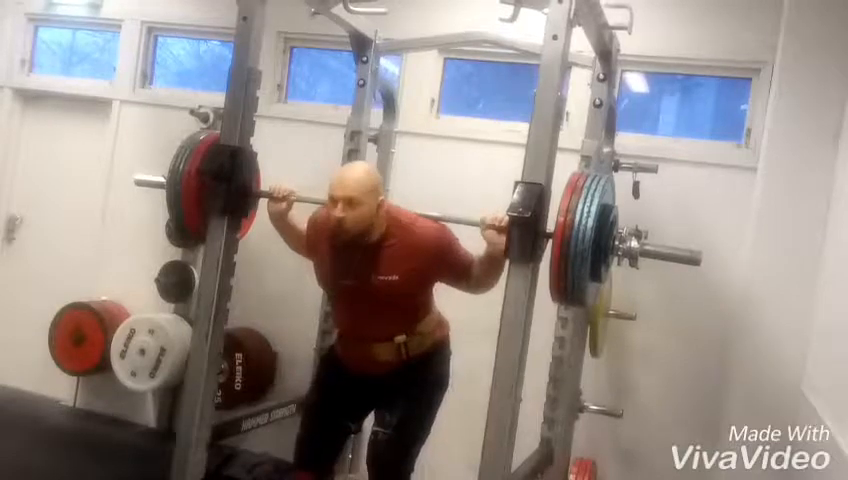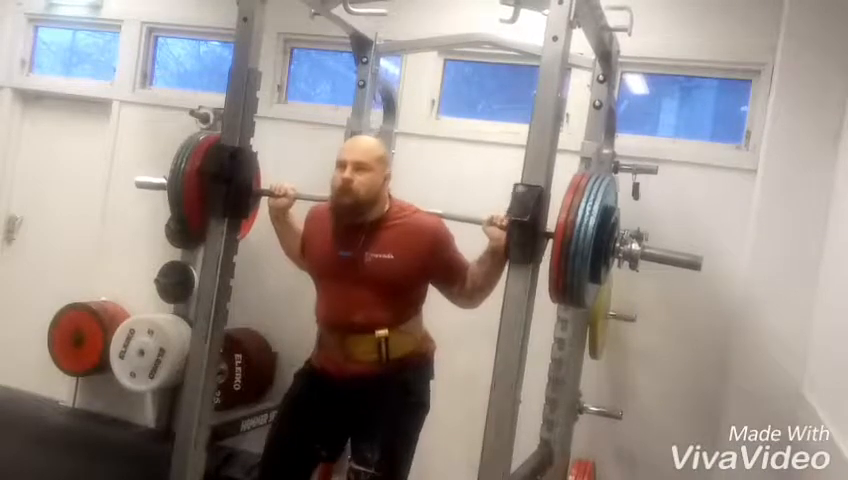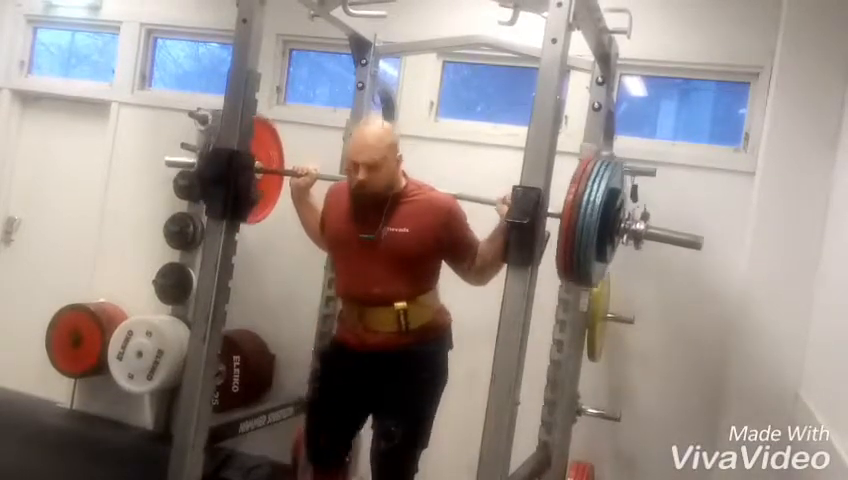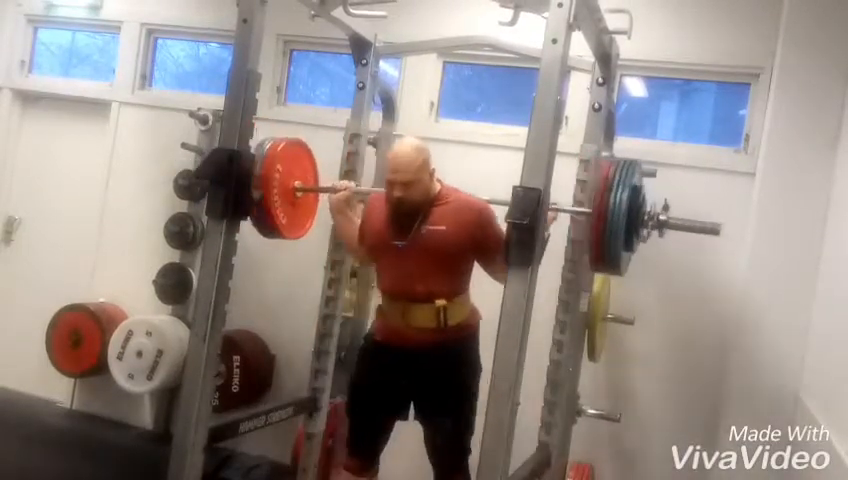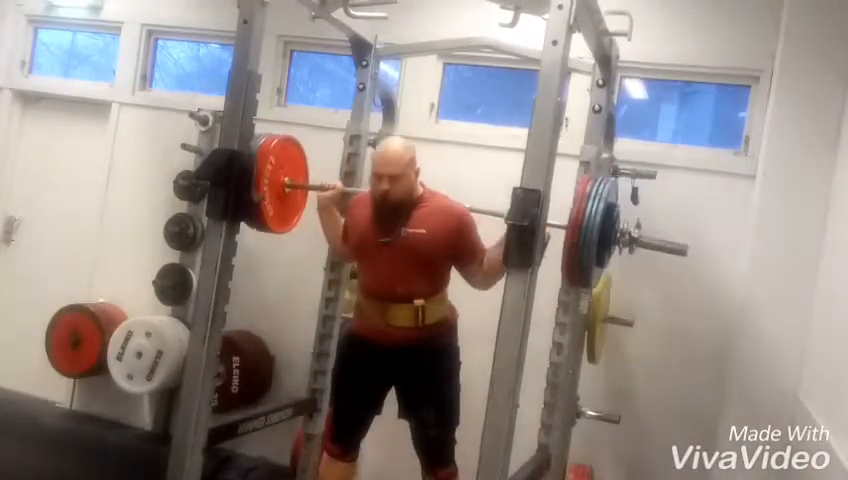
dt=1s
person 1, frame 1
left shoulder: (424, 239)
right shoulder: (323, 226)
left elbow: (474, 280)
left wrist: (495, 253)
right wrist: (279, 217)
left hip: (415, 365)
right hip: (348, 357)
person 1, frame 2
left shoulder: (423, 231)
right shoulder: (319, 219)
left elbow: (467, 293)
left wrist: (497, 252)
right wrist: (279, 215)
left hip: (394, 379)
right hip: (326, 369)
person 1, frame 3
left shoulder: (437, 209)
right shoulder: (339, 196)
left elbow: (477, 271)
left wrist: (506, 229)
right wrist: (301, 195)
left hip: (413, 353)
right hip: (349, 343)
right knee: (323, 450)
person 1, frame 4
left shoulder: (471, 212)
right shoulder: (376, 205)
left elbow: (505, 270)
right wrist: (341, 209)
left hip: (450, 347)
right hip: (385, 342)
right knee: (360, 446)
person 1, frame 5
left shoulder: (451, 216)
right shoulder: (360, 206)
left elbow: (482, 276)
right wrist: (326, 208)
left hip: (427, 344)
right hip: (366, 338)
left knee: (436, 451)
right knee: (340, 438)
